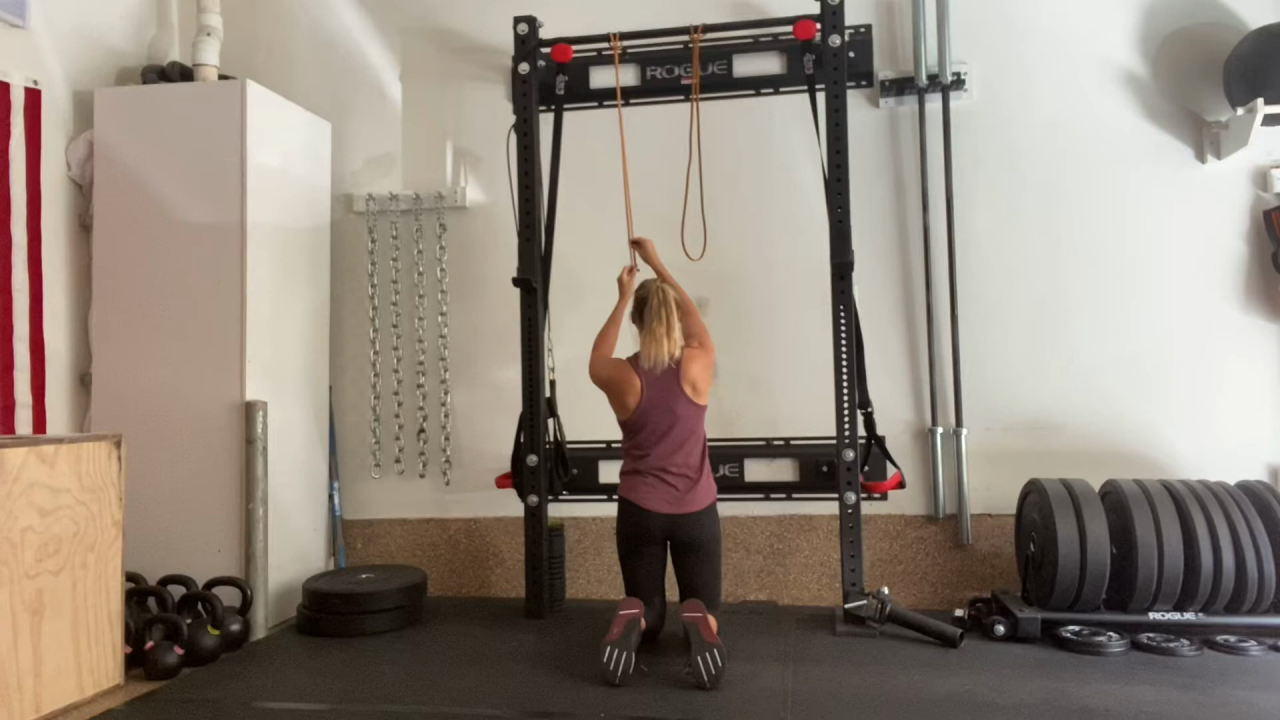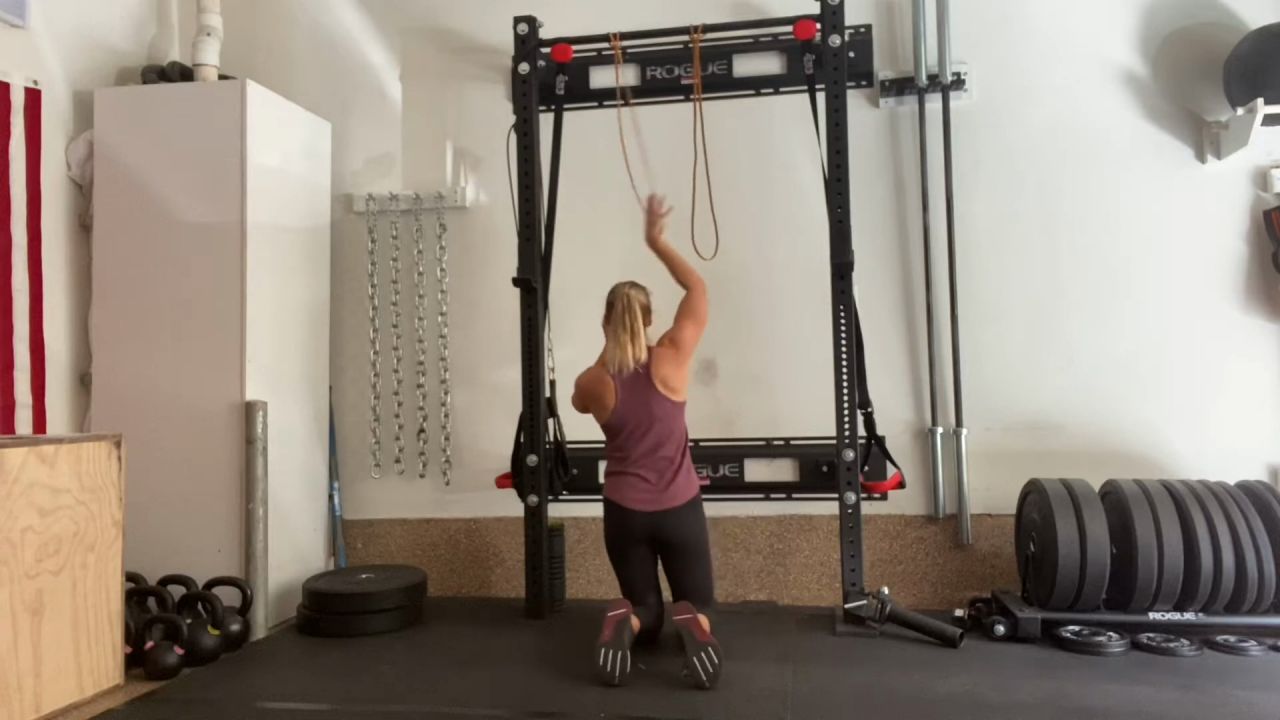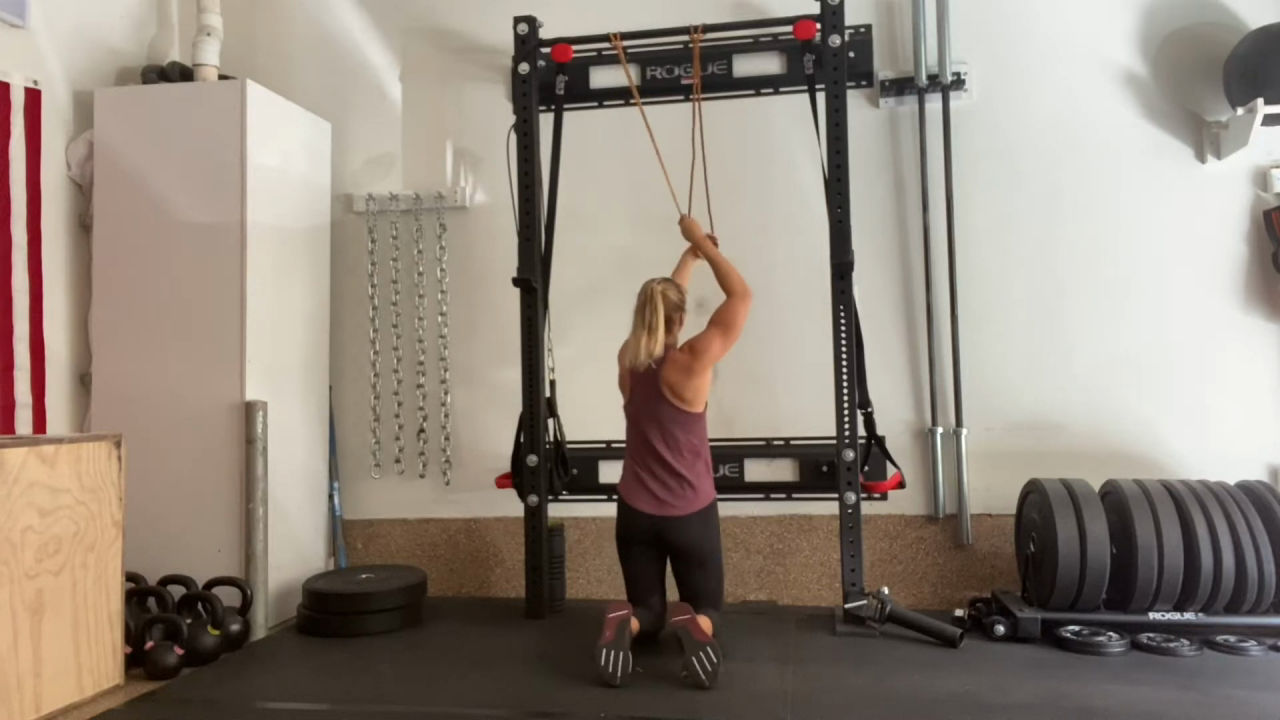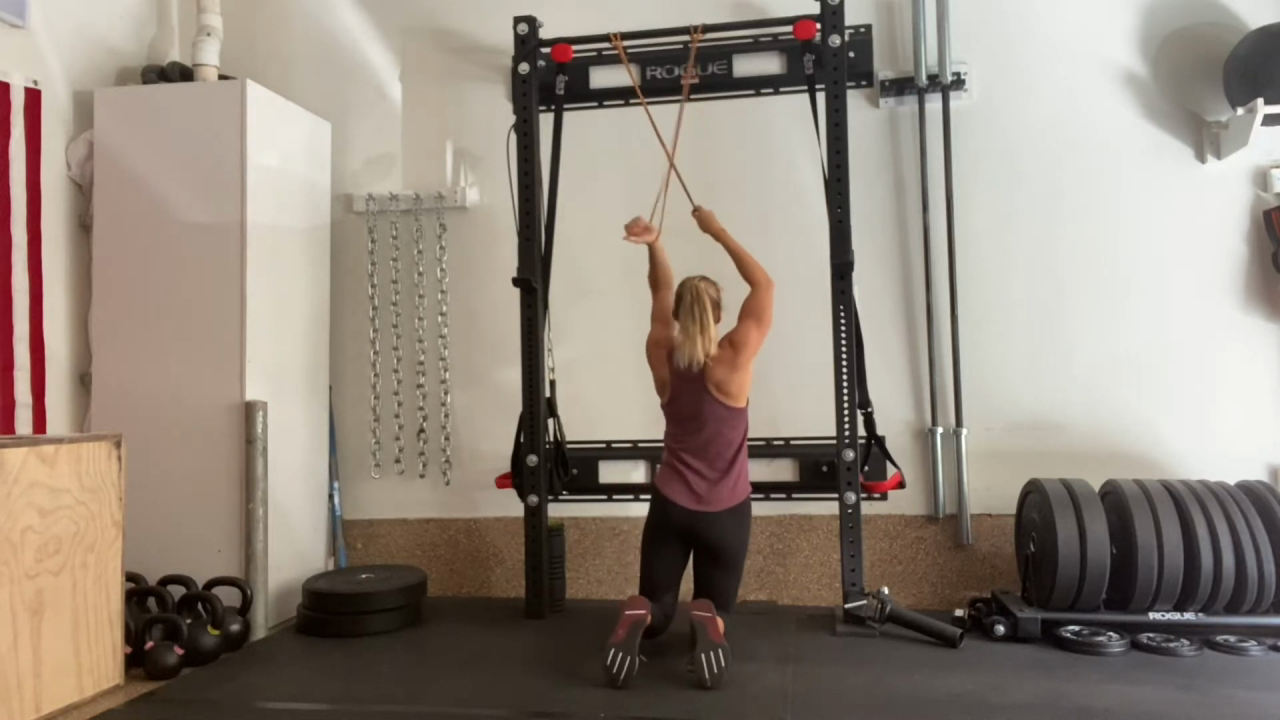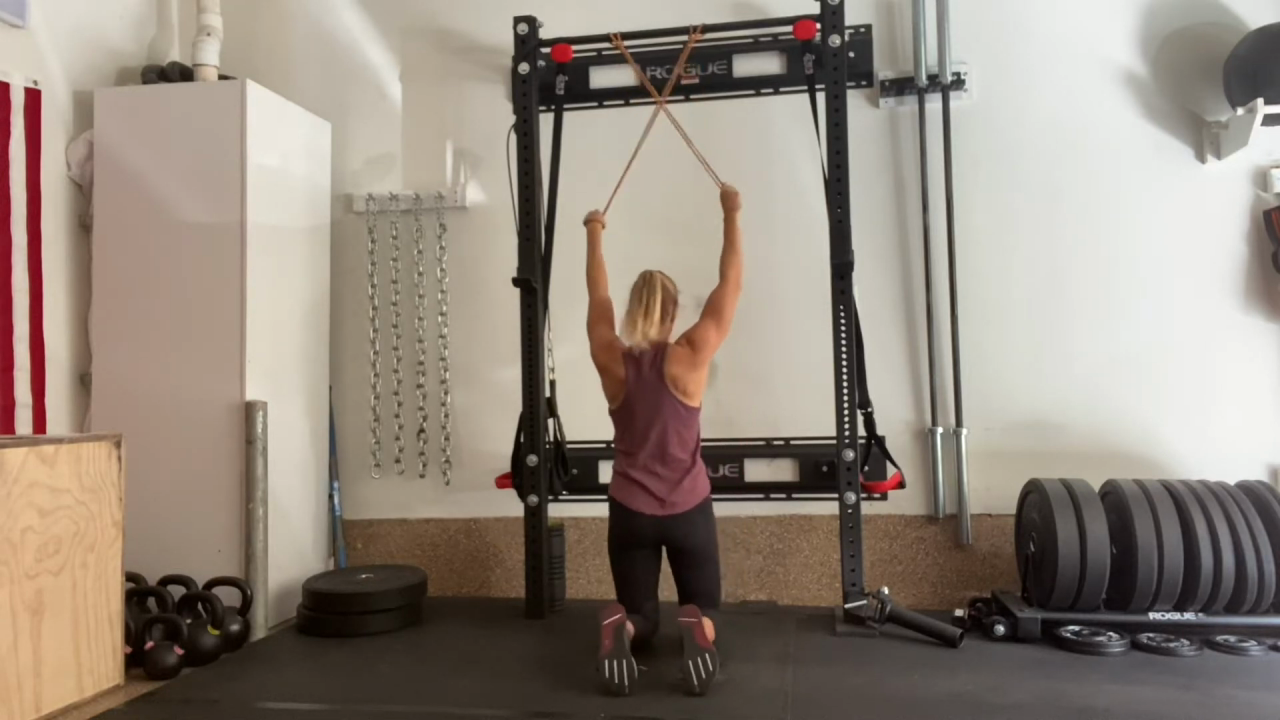
dt=0.7s
person 1, frame 1
left shoulder: (620, 376)
right shoulder: (699, 362)
left elbow: (597, 360)
right elbow: (688, 306)
left wrist: (622, 299)
right wrist: (655, 260)
left hip: (640, 510)
right hip: (696, 510)
left knee: (647, 605)
right knee: (704, 603)
left ankle: (632, 622)
right ankle: (697, 622)
person 1, frame 2
left shoulder: (595, 383)
right shoulder: (672, 360)
right elbow: (697, 289)
left wrist: (610, 349)
right wrist: (657, 240)
left hip: (625, 512)
right hip: (680, 508)
left knee: (646, 613)
right knee: (698, 603)
left ankle: (626, 623)
right ankle: (692, 623)
person 1, frame 3
left shoulder: (627, 361)
right shoulder: (691, 364)
left elbow: (663, 297)
right elbow: (740, 296)
left wrist: (693, 253)
right wrist: (700, 243)
left hip: (636, 511)
right hip: (692, 513)
left knee: (648, 613)
right knee: (706, 608)
left ankle: (624, 624)
right ankle: (693, 623)
person 1, frame 4
left shoulder: (662, 359)
right shoulder: (734, 360)
left elbow: (662, 294)
right elbow: (763, 285)
left wrist: (652, 246)
right wrist: (717, 231)
left hip: (670, 505)
right hip: (726, 511)
left knee: (657, 605)
right knee: (717, 607)
left ankle: (636, 618)
right ankle: (706, 624)
person 1, frame 5
left shoulder: (611, 362)
right shoulder: (690, 358)
left elbow: (598, 295)
right elbow: (730, 285)
left wrist: (595, 232)
right wrist: (731, 215)
left hip: (630, 511)
right hip: (688, 510)
left knee: (640, 617)
right knee: (704, 607)
left ankle: (620, 628)
right ankle: (697, 629)
